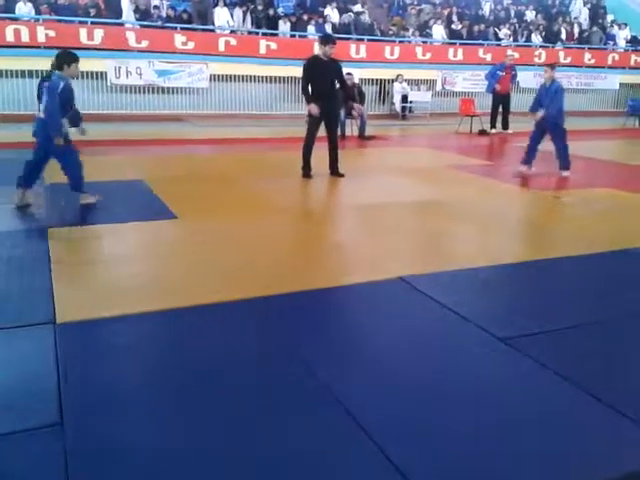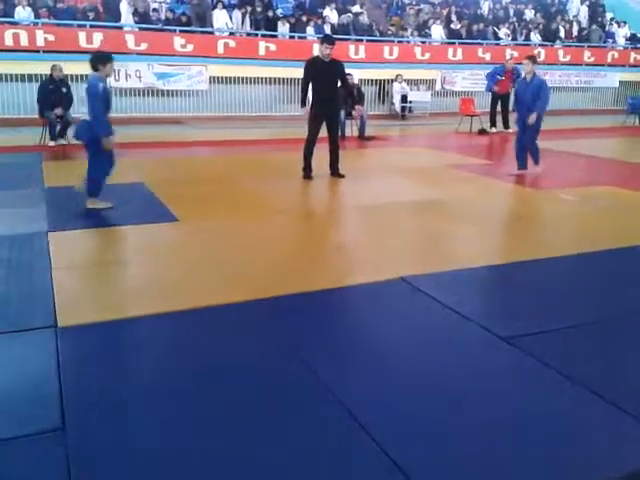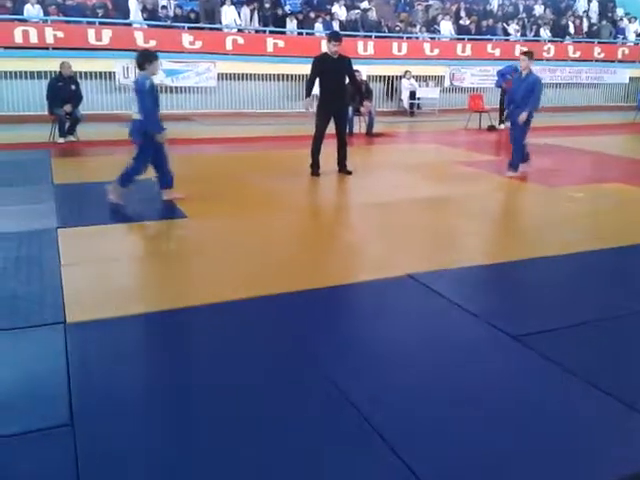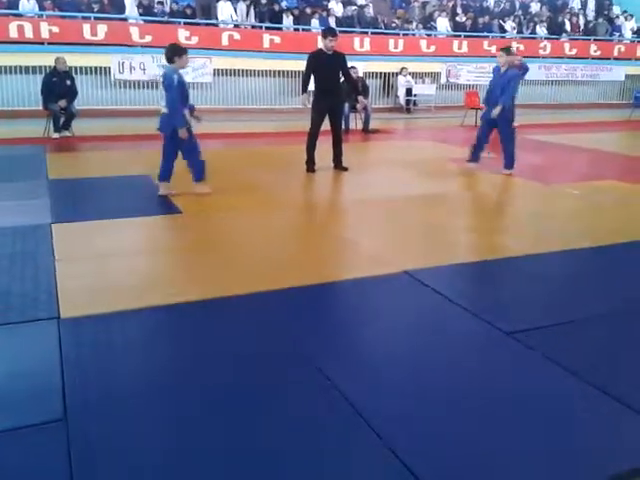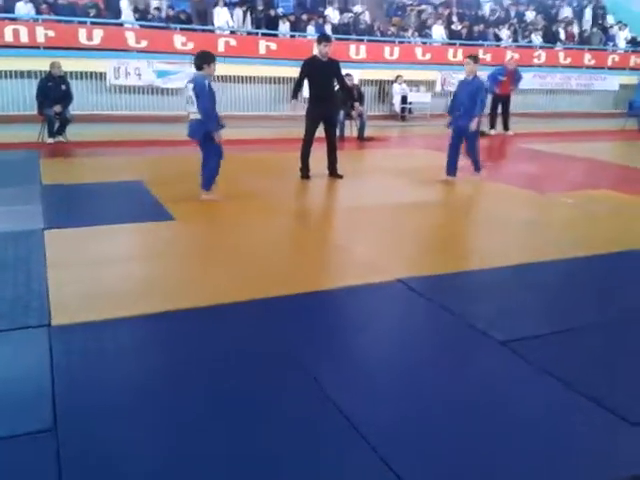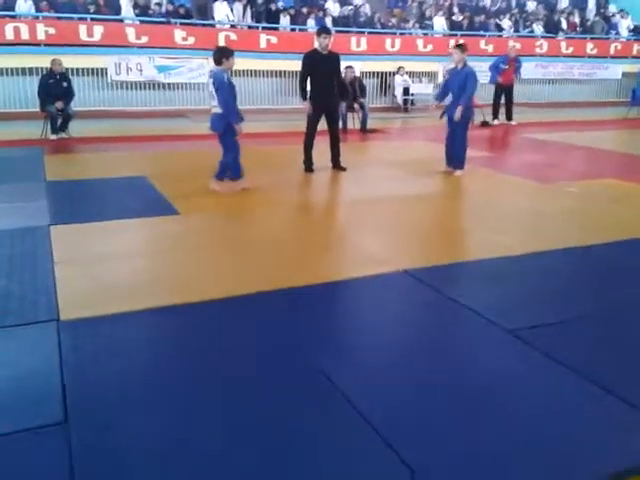
dt=0.3s
person 1, frame 1
left shoulder: (62, 83)
right shoulder: (57, 84)
left elbow: (68, 108)
right elbow: (52, 111)
left wrist: (77, 123)
right wrist: (57, 134)
left hip: (48, 128)
right hip: (51, 129)
left knee: (37, 161)
right knee: (71, 161)
left ankle: (21, 194)
right ankle: (81, 195)
person 1, frame 2
left shoulder: (96, 82)
right shoulder: (97, 85)
right elbow: (98, 113)
left wrist: (106, 133)
right wrist: (106, 136)
left hip: (93, 129)
right hip: (93, 130)
left knee: (106, 161)
right knee: (98, 164)
left ankle: (91, 192)
right ankle: (92, 199)
person 1, frame 3
left shoulder: (142, 81)
right shoulder: (145, 83)
right elbow: (148, 111)
right wrist: (158, 131)
left hip: (145, 127)
right hip: (145, 129)
left knee: (160, 160)
right knee: (141, 162)
left ankle: (167, 191)
right ankle: (116, 188)
person 1, frame 4
left shoulder: (169, 74)
right shoulder: (173, 76)
right elbow: (174, 104)
left wrist: (191, 110)
right wrist: (181, 126)
left hip: (170, 120)
right hip: (175, 122)
left knee: (170, 154)
right knee: (192, 152)
left ankle: (164, 185)
right ankle: (199, 183)
person 1, frame 5
left shoulder: (192, 81)
right shoulder: (203, 82)
right elbow: (207, 109)
right wrist: (216, 129)
left hip: (196, 124)
right hip: (204, 126)
left knee: (213, 155)
right knee: (213, 157)
left ankle: (206, 185)
right ankle: (206, 190)
person 1, frame 6
left shoulder: (215, 75)
right shoulder: (222, 77)
right elbow: (227, 102)
right wrist: (236, 121)
left hip: (220, 119)
right hip: (225, 120)
left knee: (231, 150)
right knee: (232, 151)
left ankle: (236, 180)
right ankle: (217, 180)
person 2, frame 1
left shoulder: (335, 64)
right shoulder: (311, 63)
left elbow: (343, 84)
right elbow: (304, 85)
left wrist: (353, 102)
right wrist: (310, 103)
left hip: (332, 106)
right hip: (316, 106)
left knee: (333, 138)
right knee: (310, 138)
left ankle: (334, 168)
right ankle: (306, 169)
person 2, frame 2
left shoulder: (338, 64)
right shoulder: (312, 63)
left elbow: (346, 85)
right elbow: (305, 85)
left wrist: (355, 103)
right wrist: (304, 105)
left hip: (334, 108)
right hip: (317, 107)
left knee: (334, 139)
right knee: (311, 139)
left ankle: (334, 169)
right ankle: (307, 170)
person 2, frame 3
left shoulder: (346, 60)
right shoulder: (319, 60)
left elbow: (353, 81)
right elbow: (311, 79)
right wrist: (307, 96)
left hip: (342, 104)
right hip: (324, 104)
left knee: (342, 136)
right knee: (319, 135)
left ankle: (342, 166)
right ankle: (315, 167)
person 2, frame 4
left shoulder: (340, 56)
right shoulder: (314, 56)
left elbow: (348, 76)
right elbow: (307, 76)
left wrist: (358, 94)
right wrist: (305, 92)
left hip: (337, 100)
right hip: (320, 100)
left knee: (337, 132)
right knee: (314, 132)
left ankle: (338, 162)
right ankle: (310, 163)
person 2, frame 5
left shoulder: (334, 64)
right shoulder: (309, 63)
left elbow: (342, 83)
right elbow: (300, 81)
left wrist: (353, 100)
right wrist: (294, 97)
left hip: (331, 107)
right hip: (314, 107)
left knee: (332, 139)
right knee: (308, 139)
left ankle: (333, 169)
right ankle: (304, 170)
person 2, frame 6
left shoulder: (335, 57)
right shoulder: (309, 56)
left elbow: (338, 79)
right elbow: (303, 79)
left wrist: (341, 98)
right wrist: (305, 99)
left hip: (332, 100)
right hip: (316, 100)
left knee: (335, 132)
right knee: (310, 132)
left ankle: (336, 162)
right ankle: (308, 163)
person 3, frame 1
left shoulder: (558, 87)
right shoulder: (542, 87)
left elbow: (556, 104)
right elbow: (537, 101)
left wrist: (543, 113)
right wrist: (532, 112)
left hip: (555, 120)
right hip: (542, 118)
left knee: (560, 144)
right knee: (533, 141)
left ankle: (565, 168)
right ankle: (526, 165)
person 3, frame 2
left shoulder: (540, 82)
right shoulder: (520, 82)
left elbow: (544, 100)
left wrist: (536, 113)
right wrist: (517, 112)
left hip: (533, 116)
right hip: (523, 115)
left knee: (529, 142)
right knee: (519, 142)
left ankle: (537, 163)
right ankle: (521, 167)
person 3, frame 3
left shoulder: (535, 79)
right shoulder: (516, 77)
left elbow: (535, 98)
left wrist: (526, 112)
right wrist: (507, 108)
left hip: (524, 114)
right hip: (514, 112)
left knee: (517, 140)
right knee: (516, 140)
left ankle: (514, 168)
right ankle: (524, 160)
person 3, frame 4
left shoulder: (514, 74)
right shoulder: (496, 72)
left elbow: (510, 93)
left wrist: (500, 107)
right wrist: (487, 105)
left hip: (505, 111)
right hip: (491, 110)
left knee: (507, 140)
right knee: (482, 135)
left ankle: (508, 167)
right ankle: (473, 159)
person 3, frame 5
left shoulder: (479, 84)
right shoulder: (461, 83)
left elbow: (481, 103)
right elbow: (455, 100)
left wrist: (476, 119)
right wrist: (450, 115)
left hip: (472, 120)
right hip: (459, 119)
left knee: (471, 148)
right knee: (453, 146)
left ankle: (477, 170)
right ankle: (451, 173)
person 3, frame 6
left shoulder: (469, 72)
right shoulder: (452, 72)
left elbow: (469, 92)
right elbow: (445, 88)
left wrist: (460, 108)
right wrist: (437, 101)
left hip: (464, 110)
right hip: (453, 108)
left knee: (460, 139)
right knee: (450, 138)
left ankle: (459, 167)
right ankle: (451, 164)
